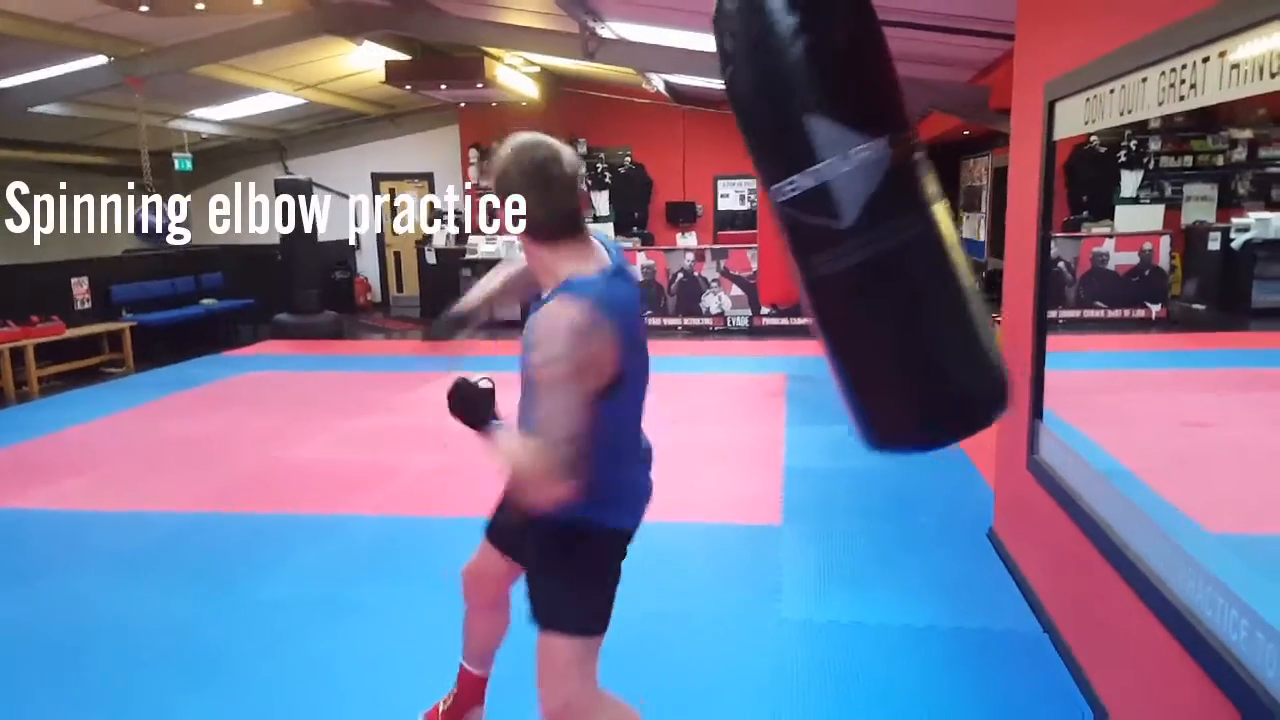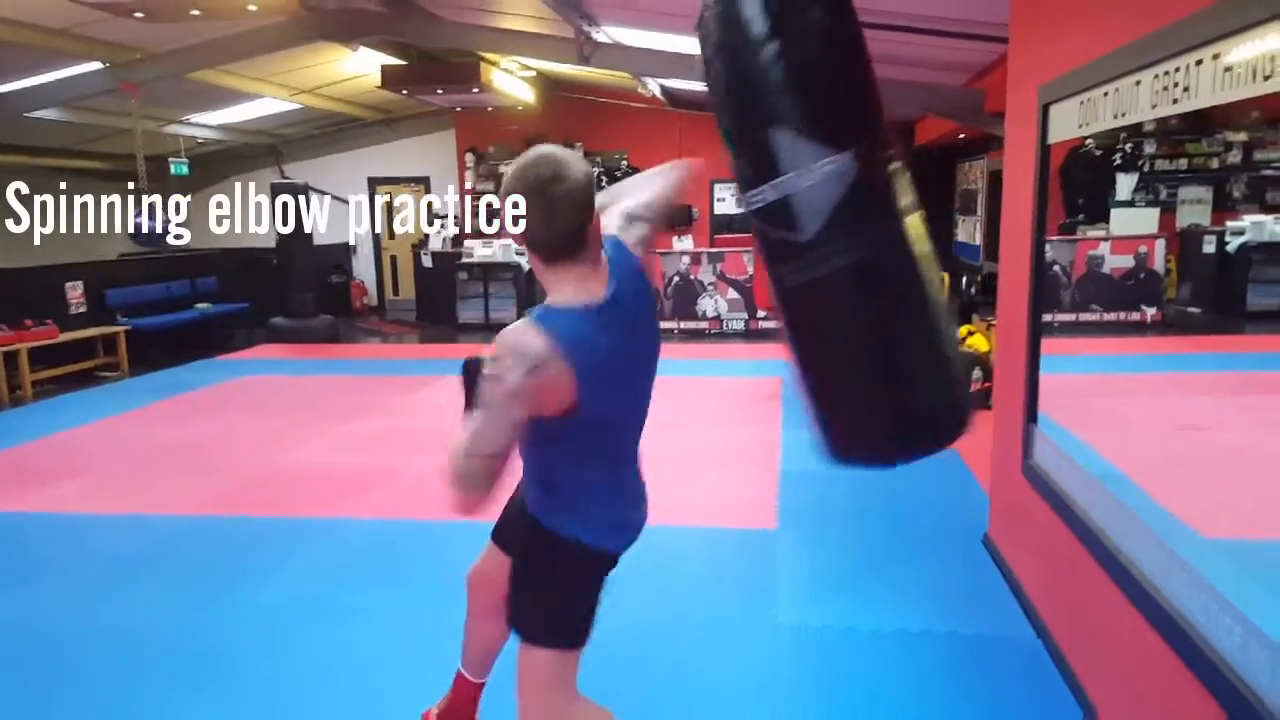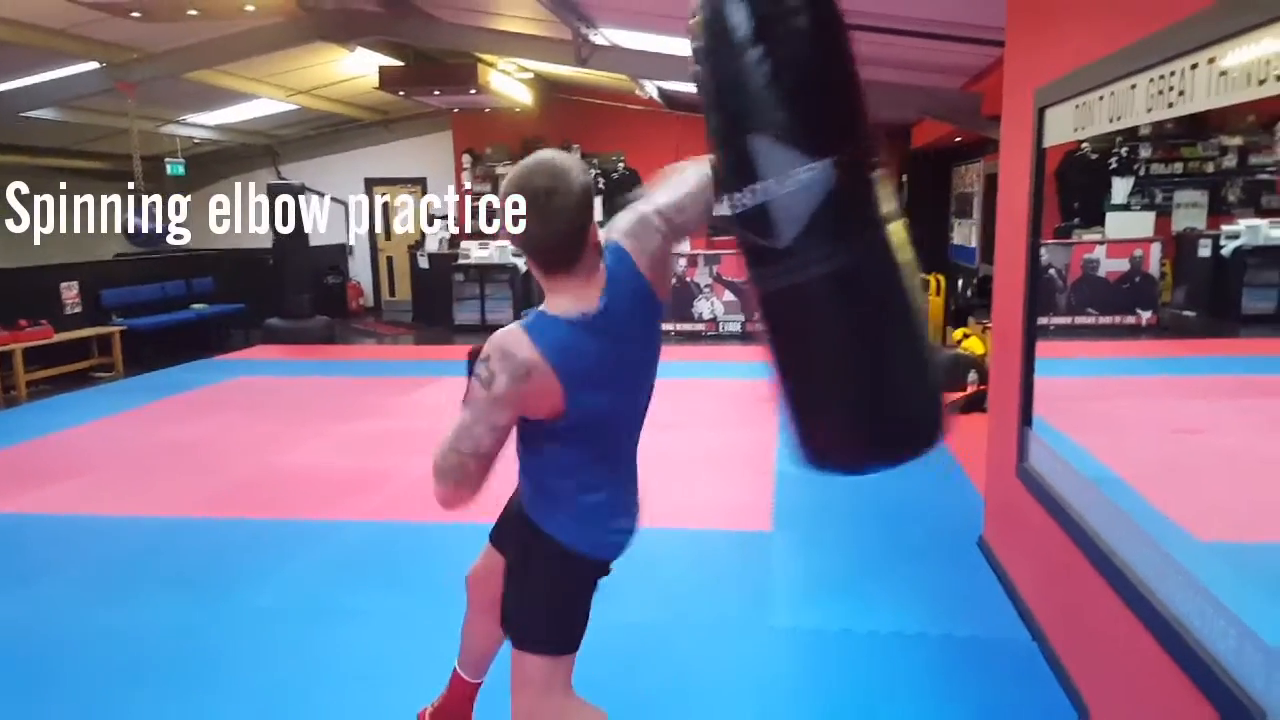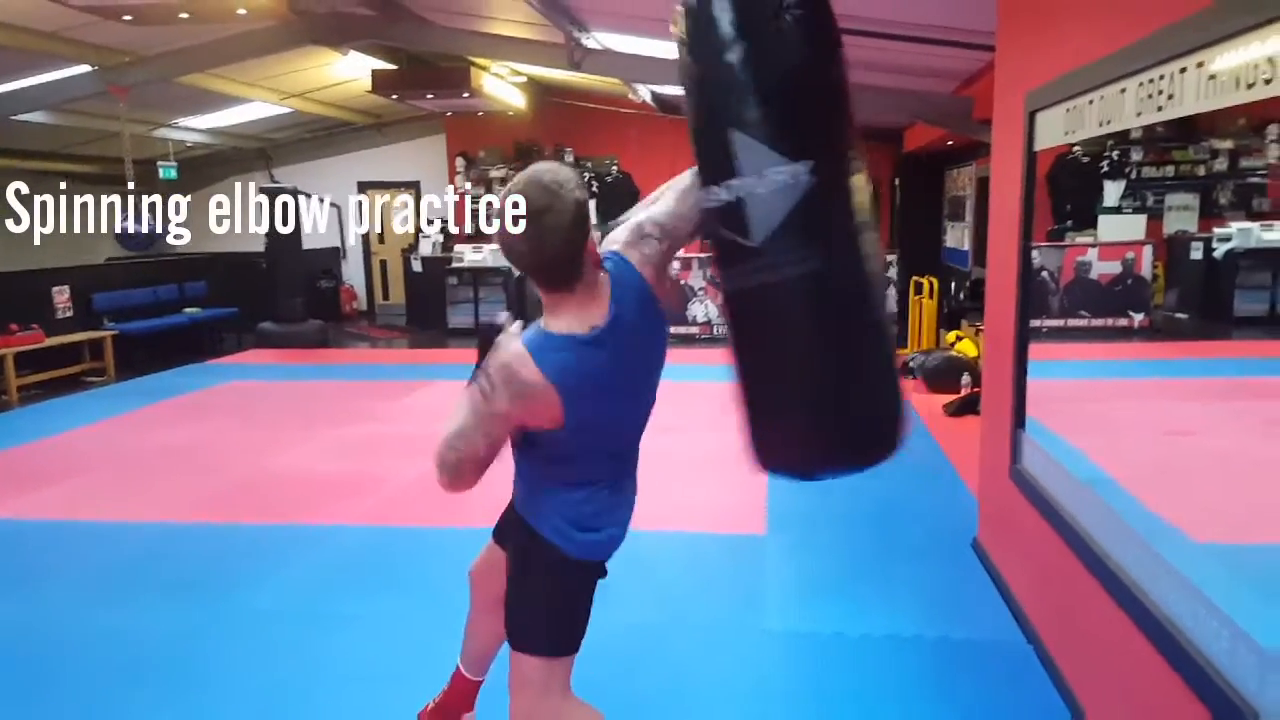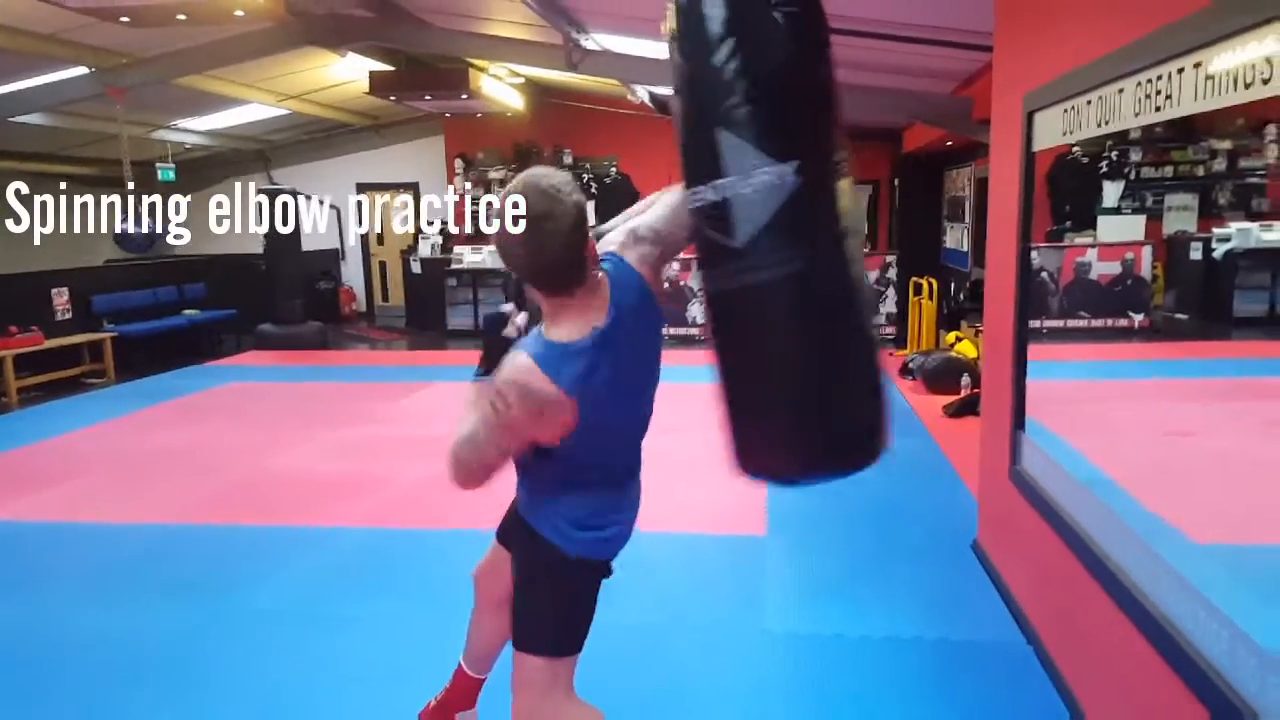
dt=0.1s
person 1, frame 1
left shoulder: (564, 326)
right shoulder: (597, 250)
left elbow: (547, 486)
right elbow: (534, 266)
left wrist: (488, 422)
right wrist: (471, 304)
left hip: (588, 512)
right hip: (566, 484)
right knee: (482, 579)
person 1, frame 2
left shoulder: (527, 351)
right shoulder: (627, 246)
left elbow: (469, 490)
right elbow: (666, 178)
left wrist: (485, 400)
left hip: (576, 519)
right hip: (579, 494)
right knee: (486, 584)
person 1, frame 3
left shoulder: (516, 355)
right shoulder: (635, 251)
left elbow: (452, 487)
right elbow: (707, 174)
left wrist: (480, 394)
left hip: (569, 525)
right hip: (592, 499)
right knee: (485, 584)
person 1, frame 4
left shoulder: (519, 370)
right shoulder: (635, 259)
left elbow: (454, 474)
right elbow: (699, 185)
left hip: (567, 527)
right hip: (571, 502)
right knee: (488, 582)
person 1, frame 5
left shoulder: (527, 382)
right shoulder: (631, 261)
left elbow: (467, 472)
right elbow: (689, 195)
left wrist: (489, 392)
left hip: (570, 528)
right hip: (589, 502)
right knee: (494, 584)
